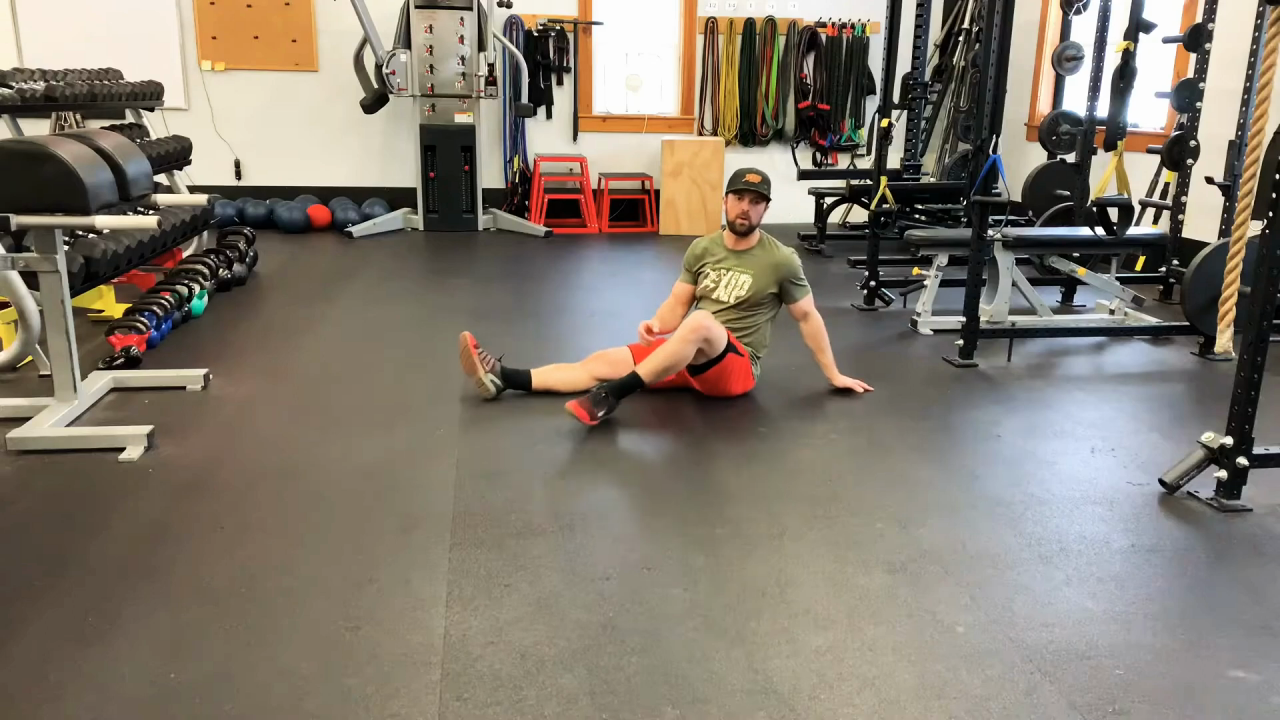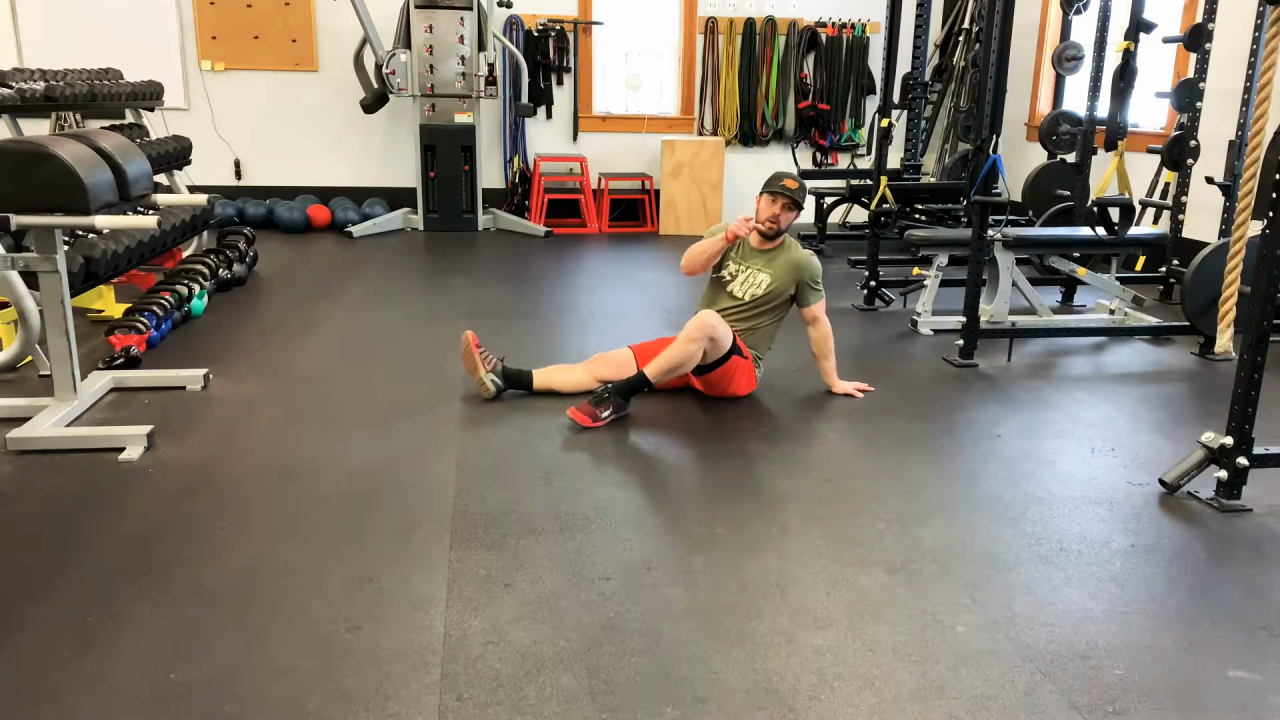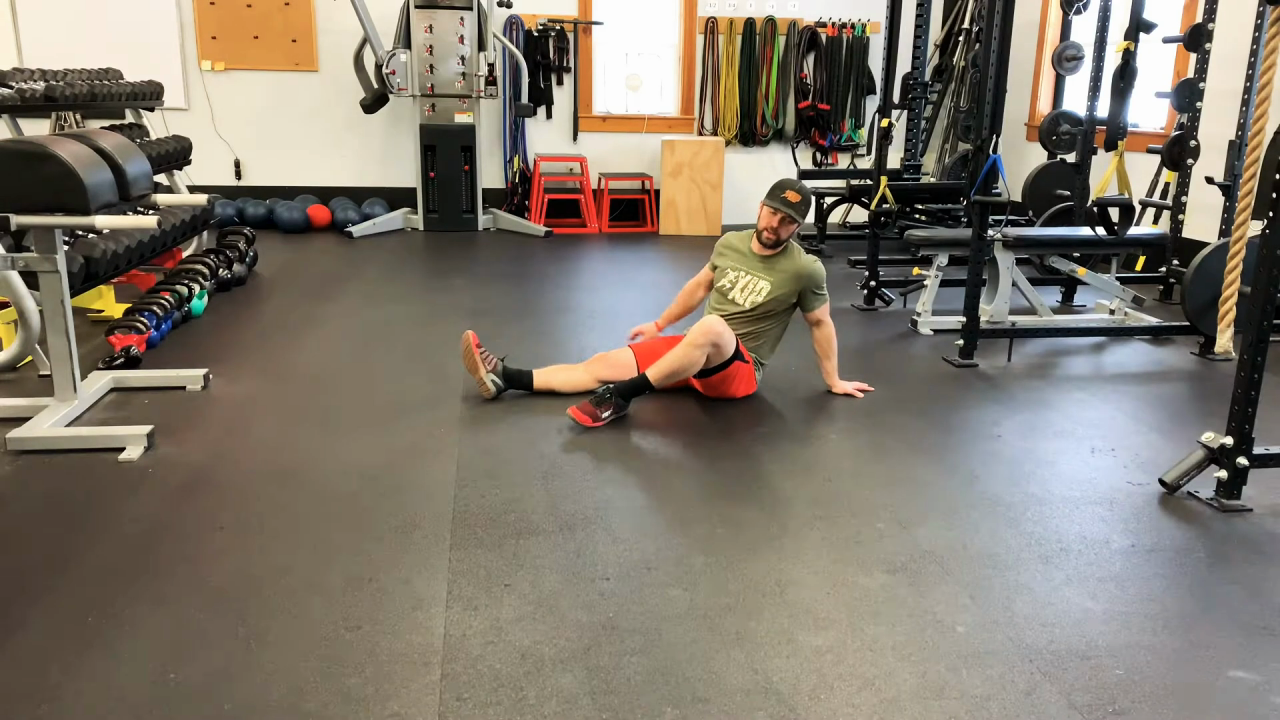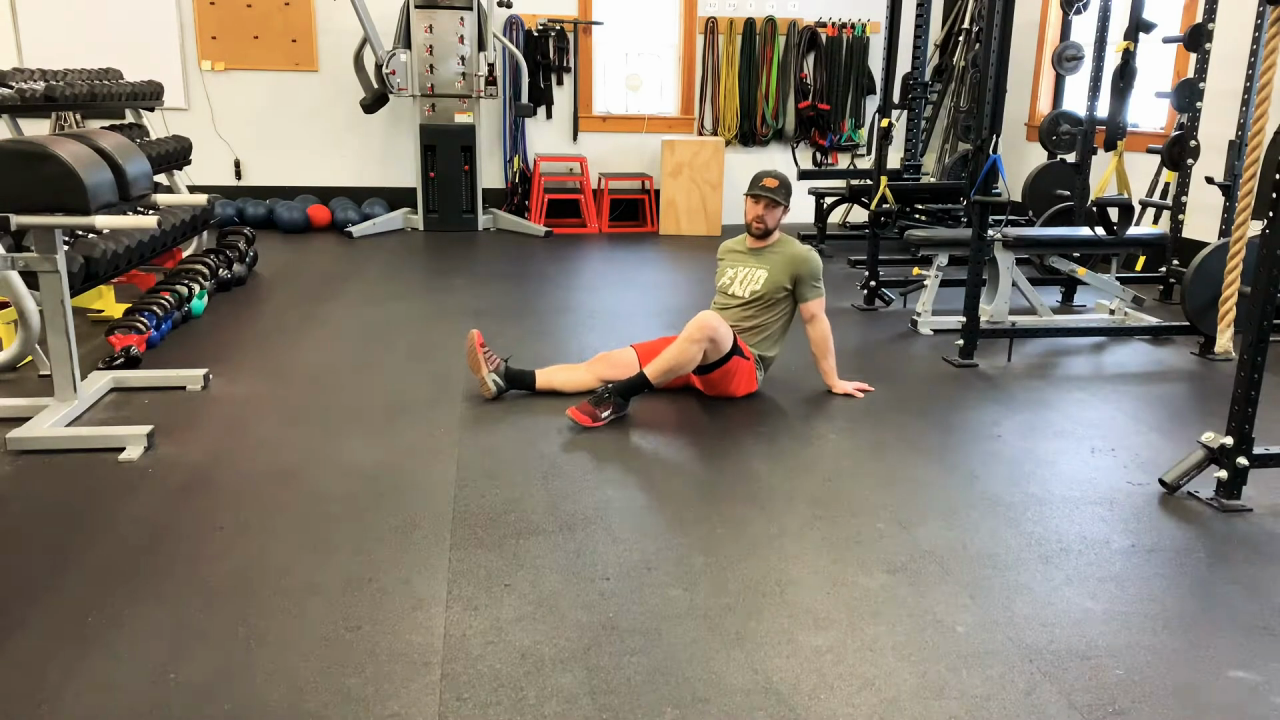
dt=0.5s
person 1, frame 1
left shoulder: (782, 260)
right shoulder: (702, 249)
left elbow: (807, 316)
right elbow: (677, 306)
left wrist: (833, 375)
right wrist: (656, 325)
left hip: (734, 366)
right hip: (688, 356)
left knee: (701, 321)
right knee: (599, 363)
left ankle: (613, 396)
right ankle: (502, 378)
person 1, frame 2
left shoulder: (801, 263)
right shoulder: (726, 234)
left elbow: (816, 321)
right elbow: (688, 267)
left wrist: (833, 380)
right wrist: (726, 236)
left hip: (737, 366)
right hip: (691, 353)
left knee: (706, 320)
right knee: (602, 364)
left ankle: (620, 396)
right ankle: (504, 378)
person 1, frame 3
left shoulder: (804, 270)
right shoulder: (730, 243)
left elbow: (821, 323)
left wrist: (833, 380)
right wrist: (659, 324)
left hip: (738, 368)
right hip: (694, 351)
left knee: (711, 327)
right knee: (602, 363)
left ankle: (621, 396)
right ankle: (504, 378)
person 1, frame 4
left shoulder: (800, 259)
right shoulder: (728, 249)
left elbow: (815, 319)
left wrist: (833, 381)
left hip: (741, 367)
right hip: (696, 354)
left knee: (706, 322)
right knee: (605, 364)
left ankle: (620, 396)
right ankle: (507, 379)
